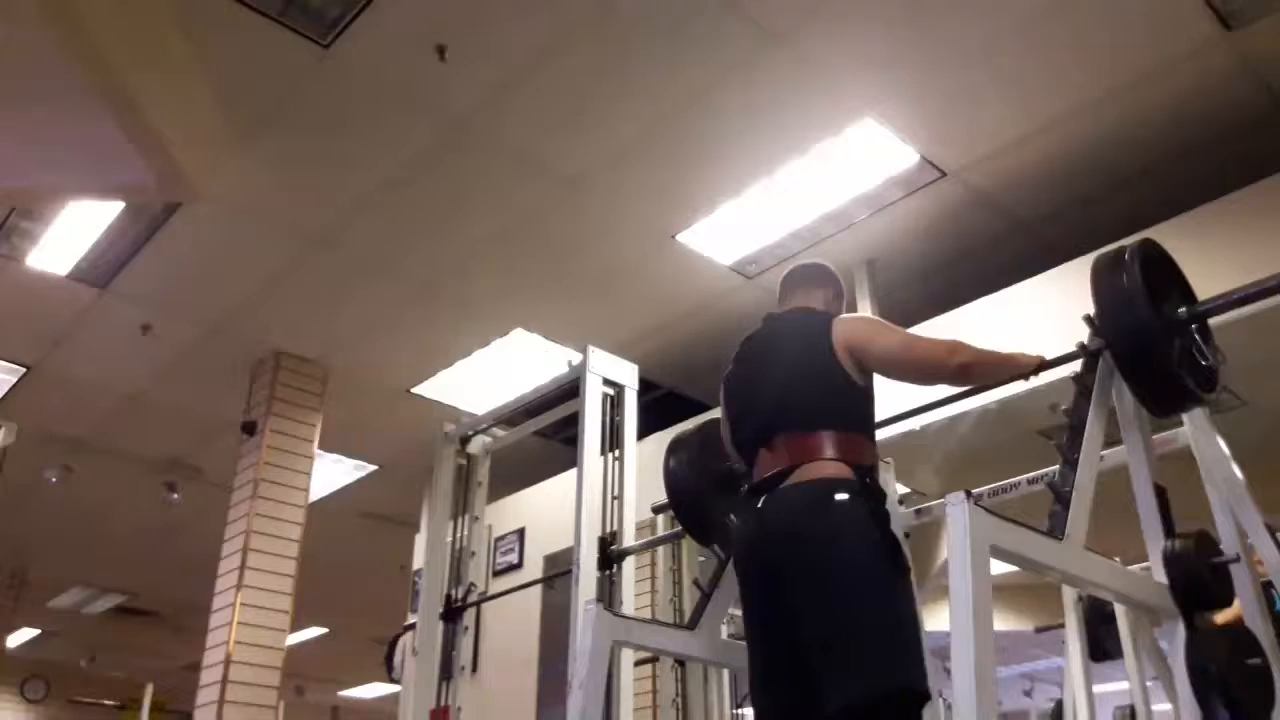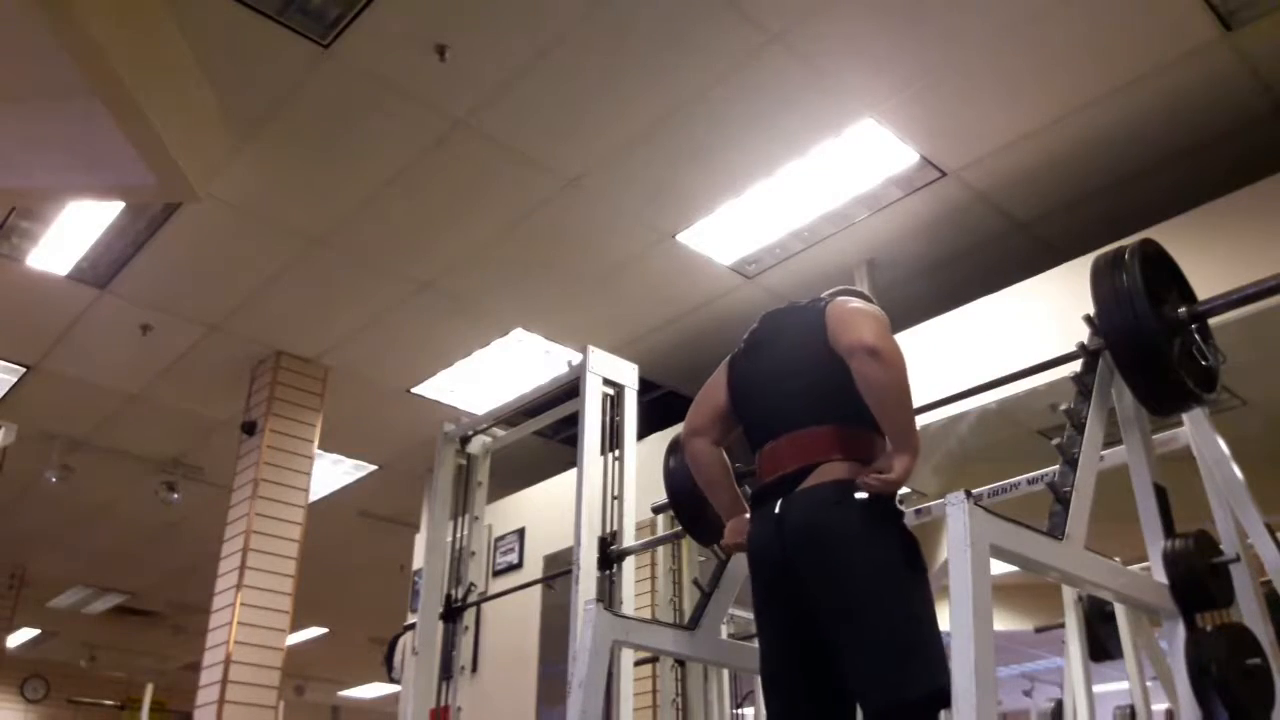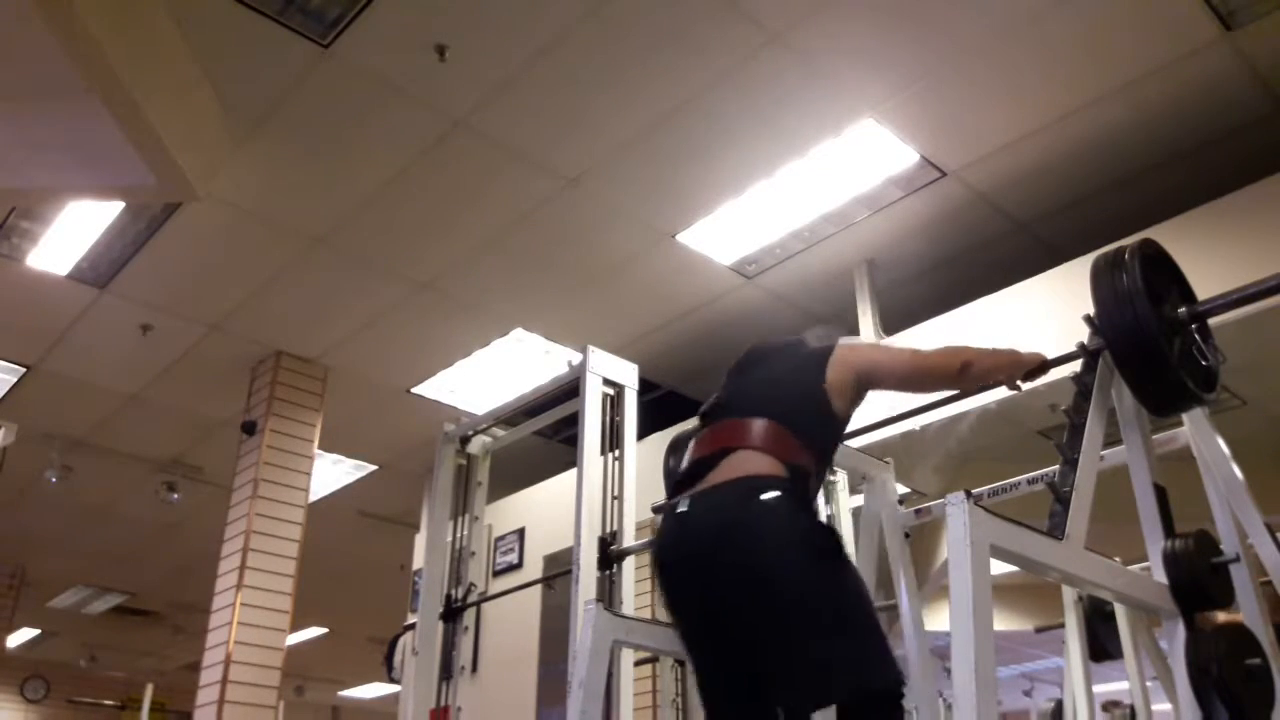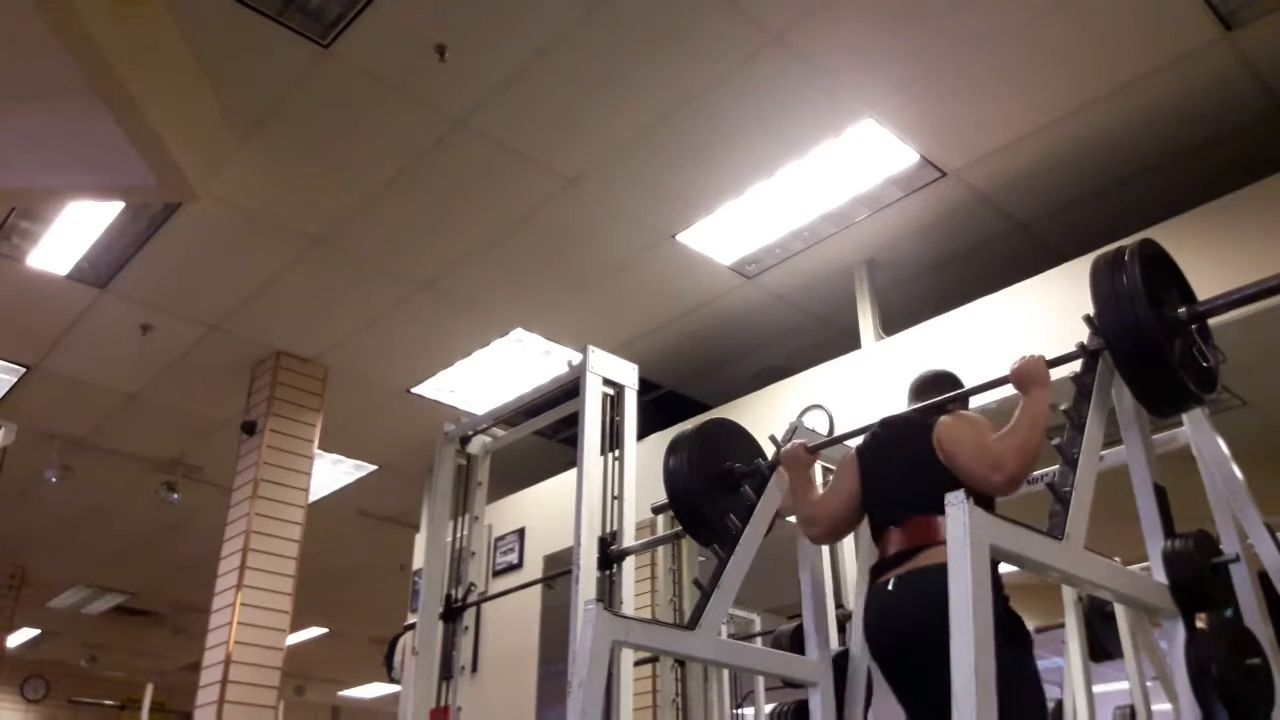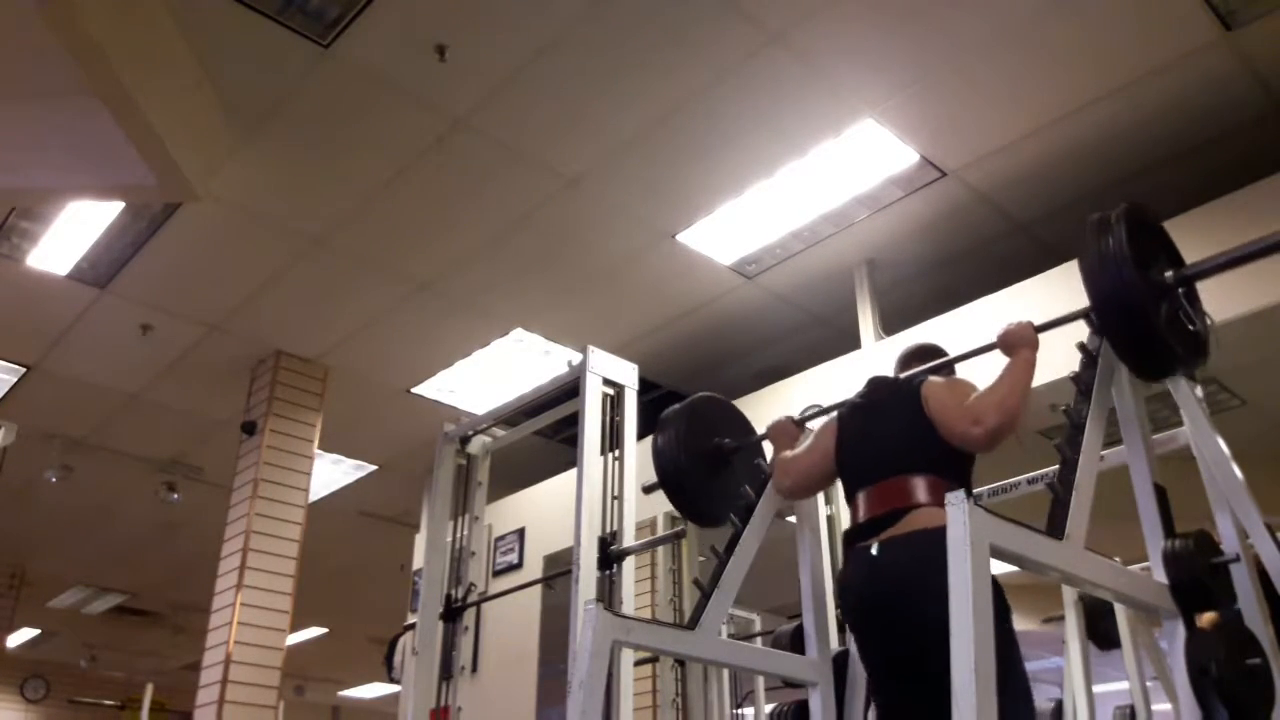
dt=1s
person 1, frame 1
left shoulder: (739, 368)
right shoulder: (843, 331)
right elbow: (950, 362)
right wrist: (1017, 361)
left hip: (758, 530)
right hip: (830, 513)
person 1, frame 2
left shoulder: (749, 352)
right shoulder: (850, 311)
left elbow: (698, 435)
right elbow: (870, 348)
left wrist: (736, 517)
right wrist: (905, 447)
left hip: (772, 531)
right hip: (845, 512)
person 1, frame 3
left shoulder: (745, 376)
right shoulder: (839, 360)
right elbow: (950, 365)
right wrist: (1022, 361)
left hip: (681, 532)
right hip: (757, 515)
person 1, frame 4
left shoulder: (867, 451)
right shoulder: (956, 428)
left elbow: (820, 525)
right elbow: (1002, 470)
left wrist: (799, 471)
right wrist: (1035, 390)
left hip: (885, 610)
right hip: (949, 594)
person 1, frame 5
left shoulder: (848, 417)
right shoulder: (941, 391)
left elbow: (790, 481)
right elbow: (984, 425)
left wrist: (784, 444)
right wrist: (1022, 354)
left hip: (861, 576)
right hip: (928, 559)
